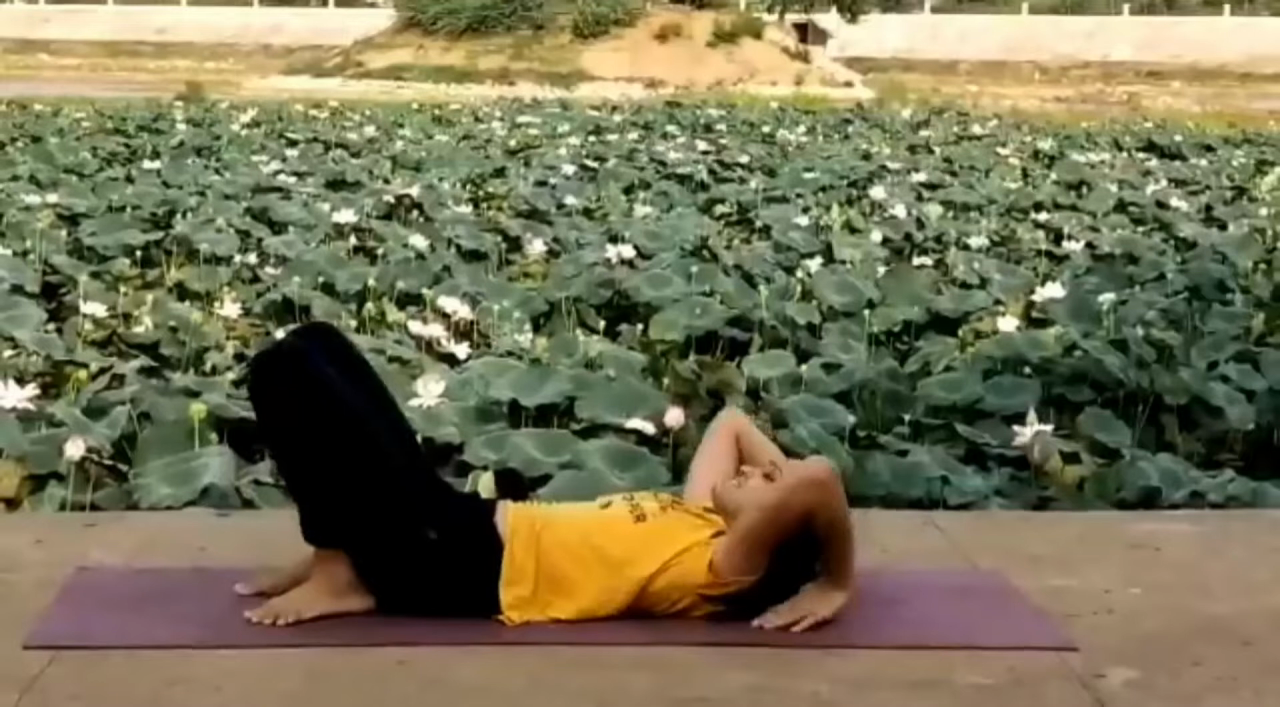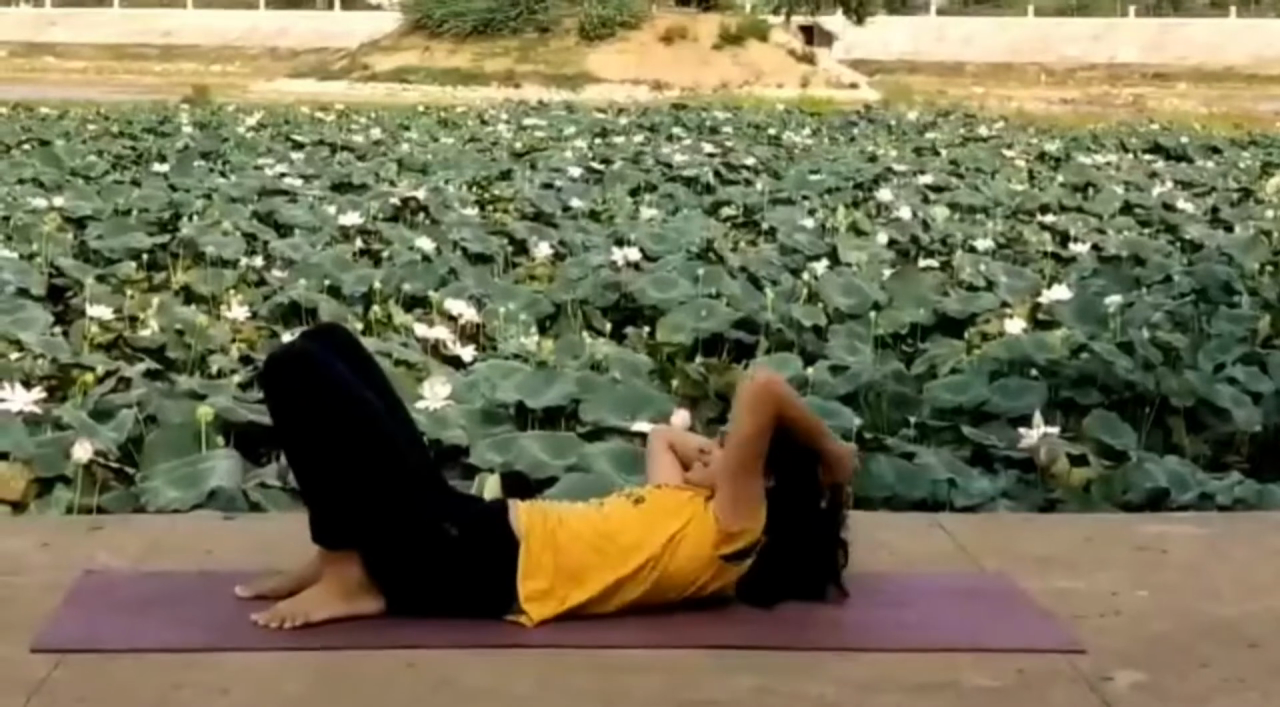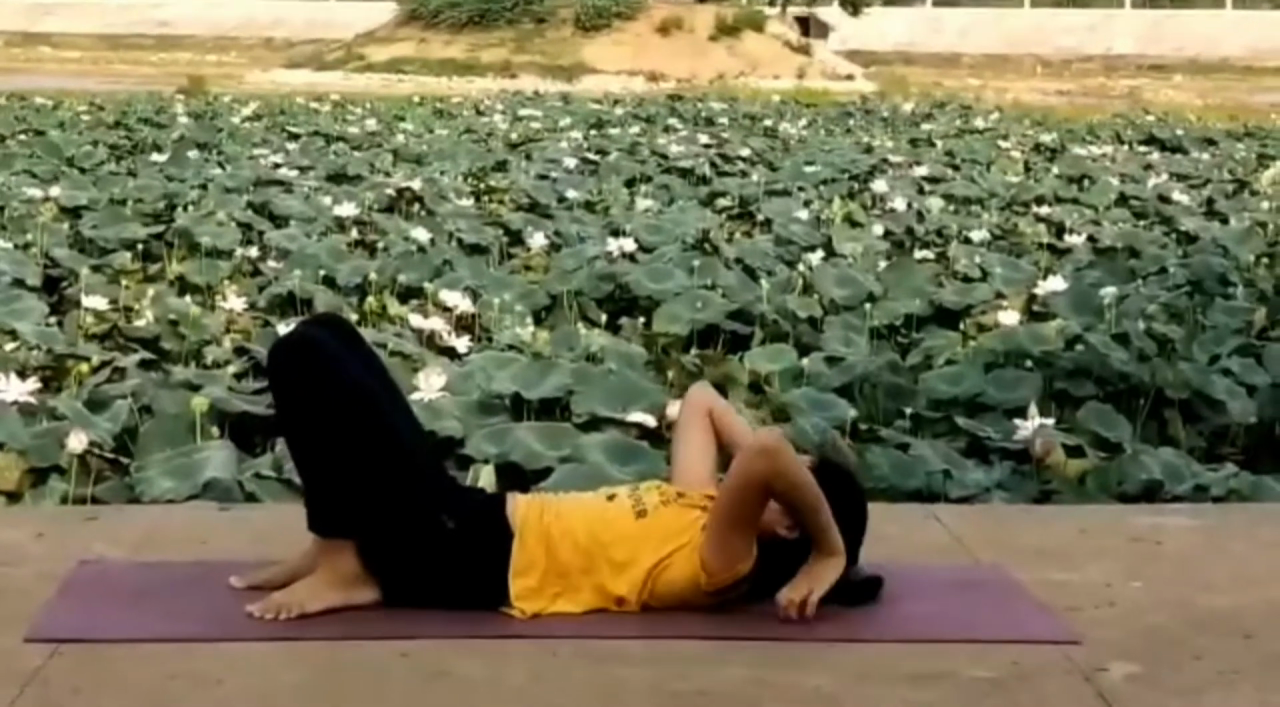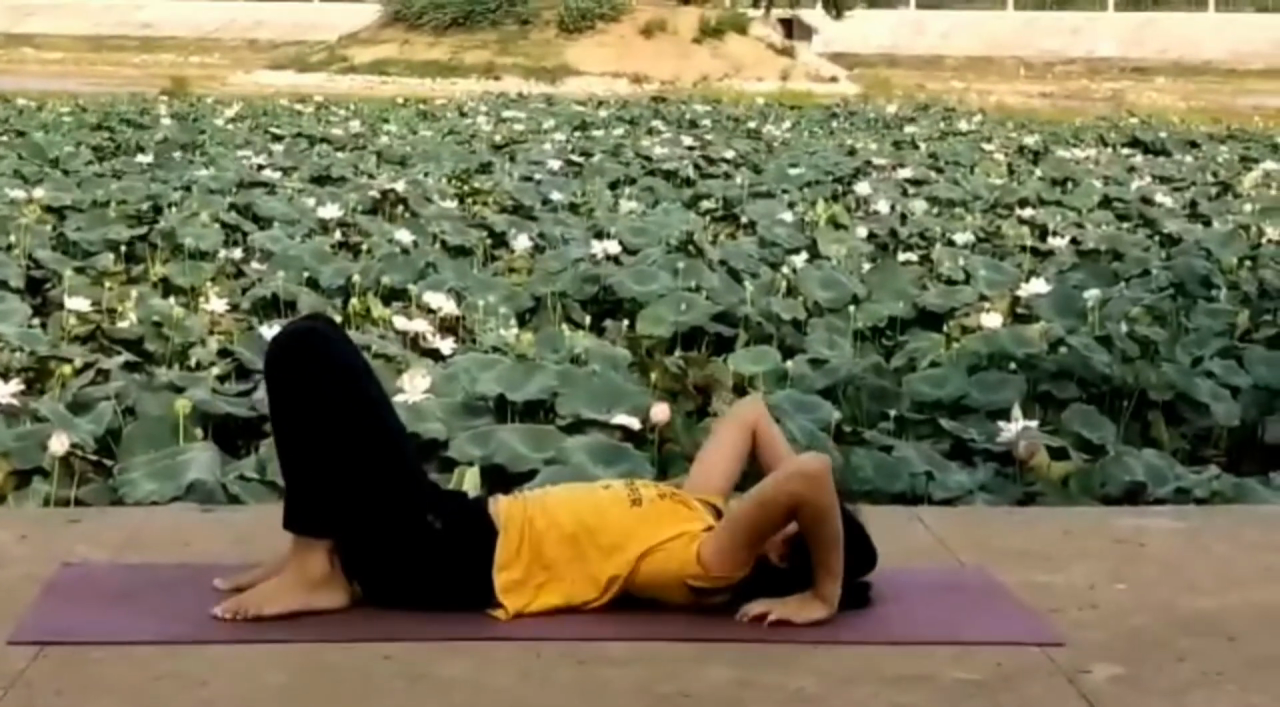
dt=0.5s
person 1, frame 1
left shoulder: (722, 570)
right shoulder: (702, 518)
left elbow: (819, 477)
right elbow: (731, 421)
left wrist: (838, 582)
right wrist: (786, 469)
left hip: (451, 566)
right hip: (471, 525)
left knee: (283, 369)
right knee: (316, 343)
left ankle: (340, 578)
right ankle: (336, 554)
person 1, frame 2
left shoulder: (730, 527)
right shoulder: (692, 508)
left elbow: (762, 387)
right elbow: (663, 435)
left wrist: (829, 454)
right wrist: (721, 453)
left hip: (465, 566)
right hip: (473, 531)
left knee: (295, 369)
right knee: (326, 345)
left ankle: (348, 581)
right ankle: (338, 558)
person 1, frame 3
left shoulder: (724, 563)
right shoulder: (703, 504)
left elbow: (767, 449)
right elbow: (700, 397)
left wrist: (830, 552)
right wrist: (775, 464)
left hip: (457, 557)
right hip: (477, 519)
left knee: (300, 356)
right knee: (325, 335)
left ankle: (344, 570)
right ankle: (335, 547)
person 1, frame 4
left shoulder: (713, 566)
right shoulder: (702, 513)
left elbow: (814, 471)
right elbow: (751, 409)
left wrist: (824, 597)
right wrist: (798, 492)
left hip: (438, 558)
right hip: (453, 529)
left knee: (302, 351)
right knee: (315, 337)
left ankle: (316, 572)
right ankle: (316, 551)
